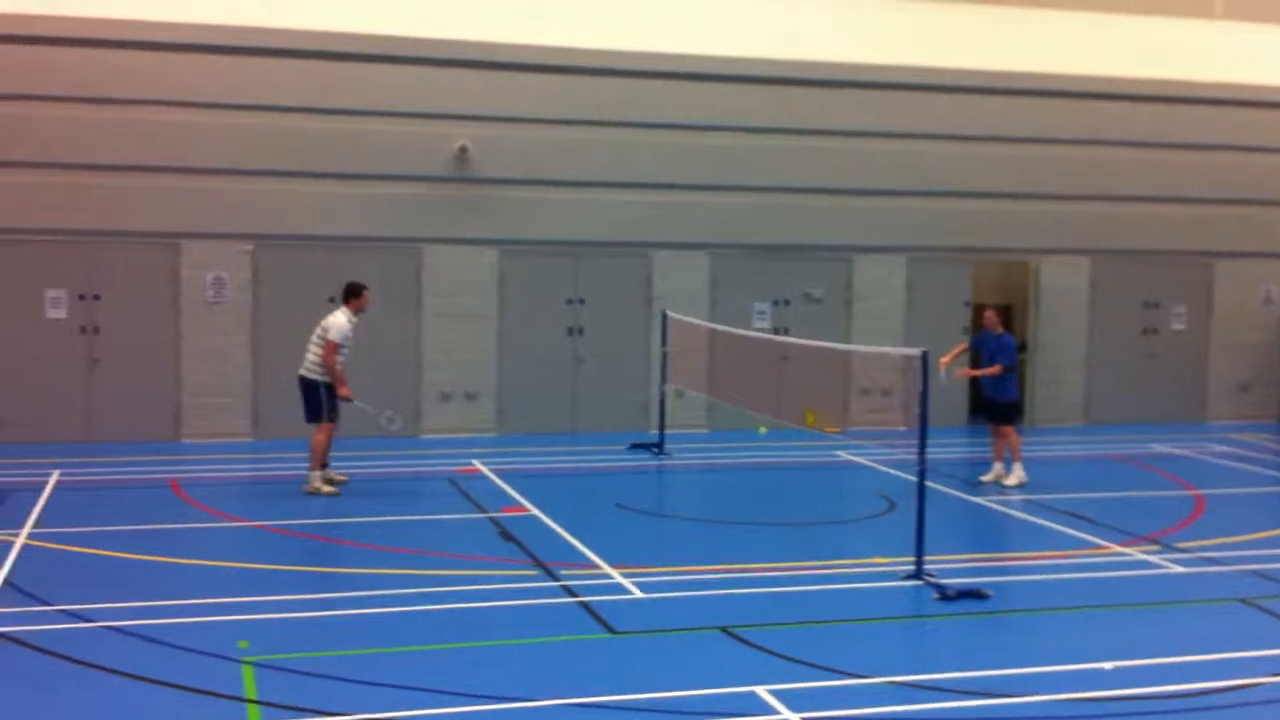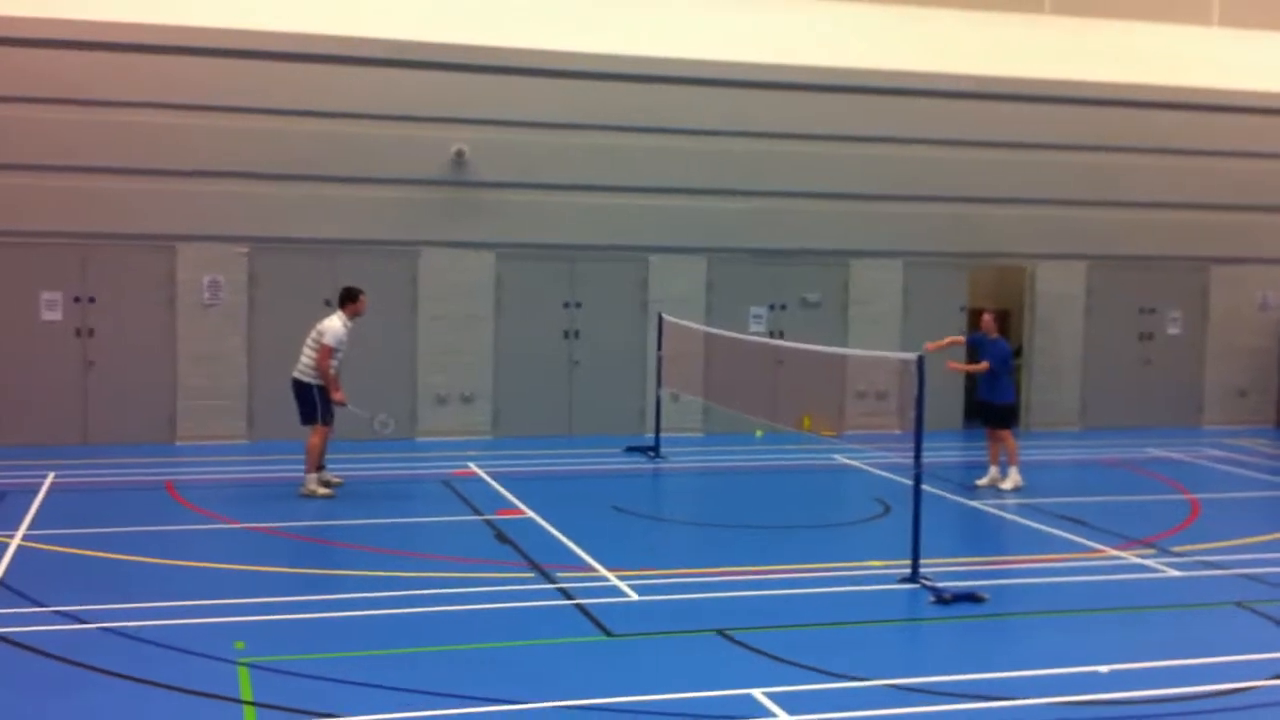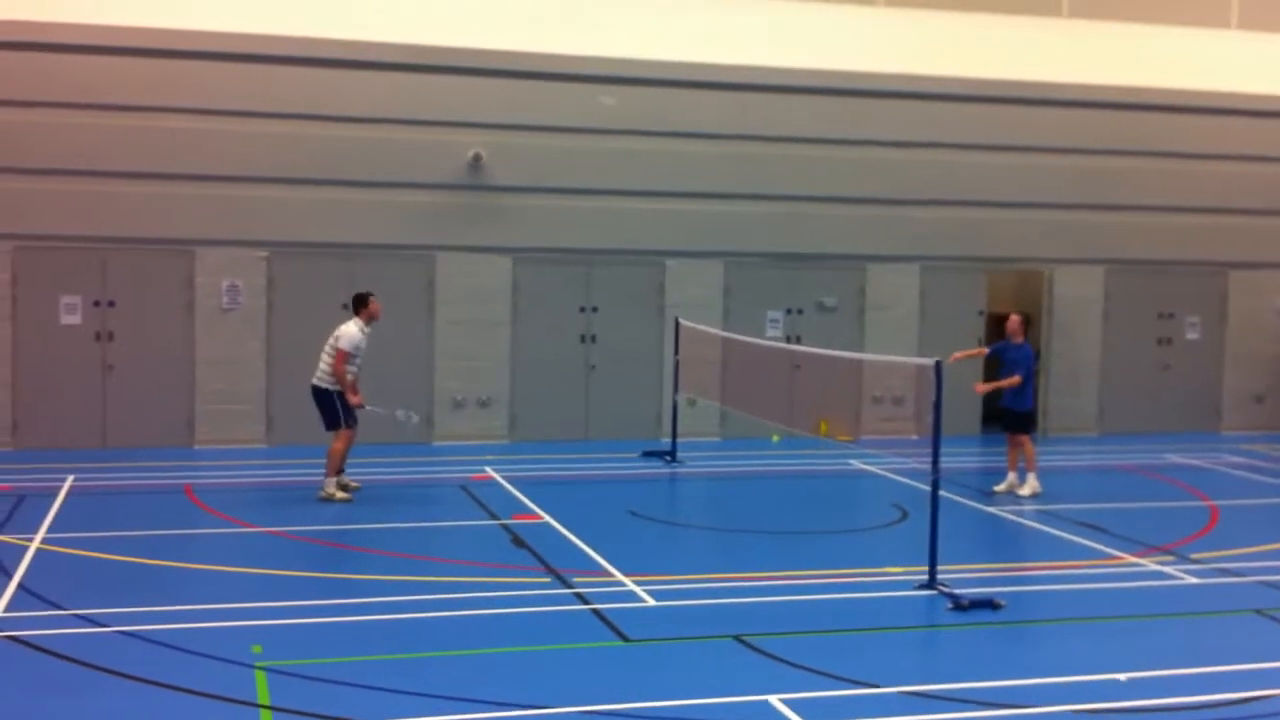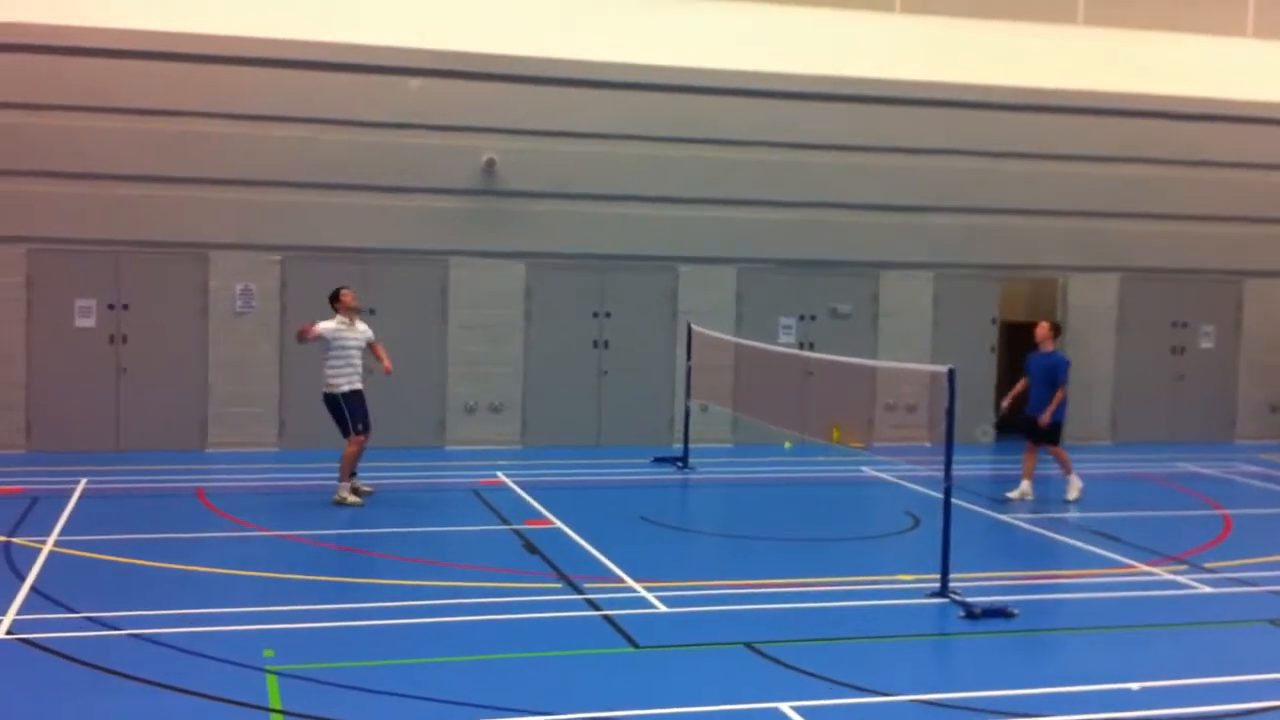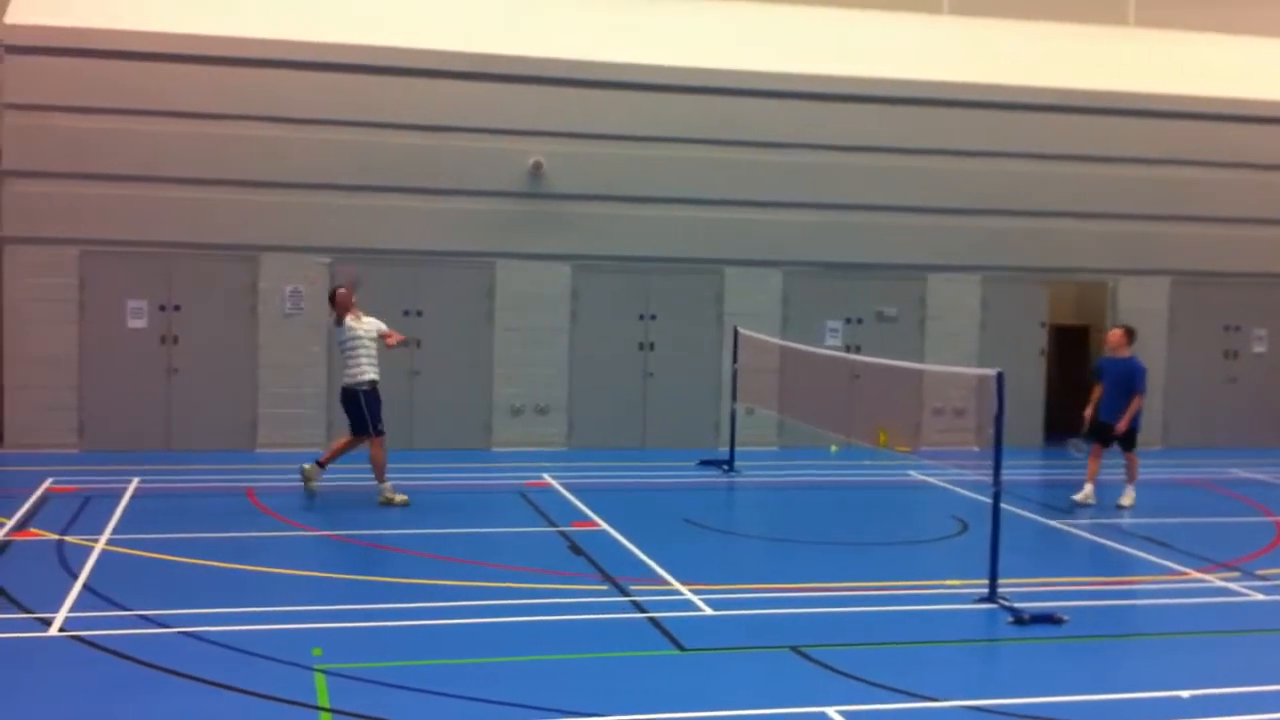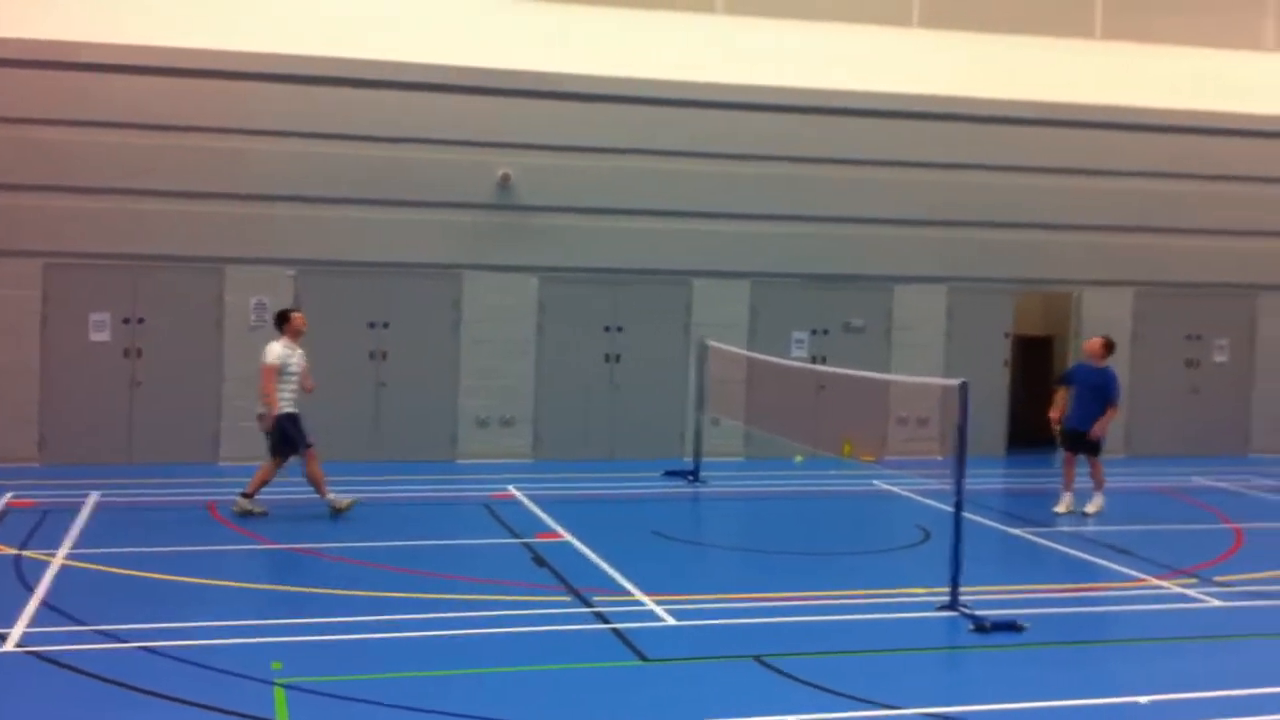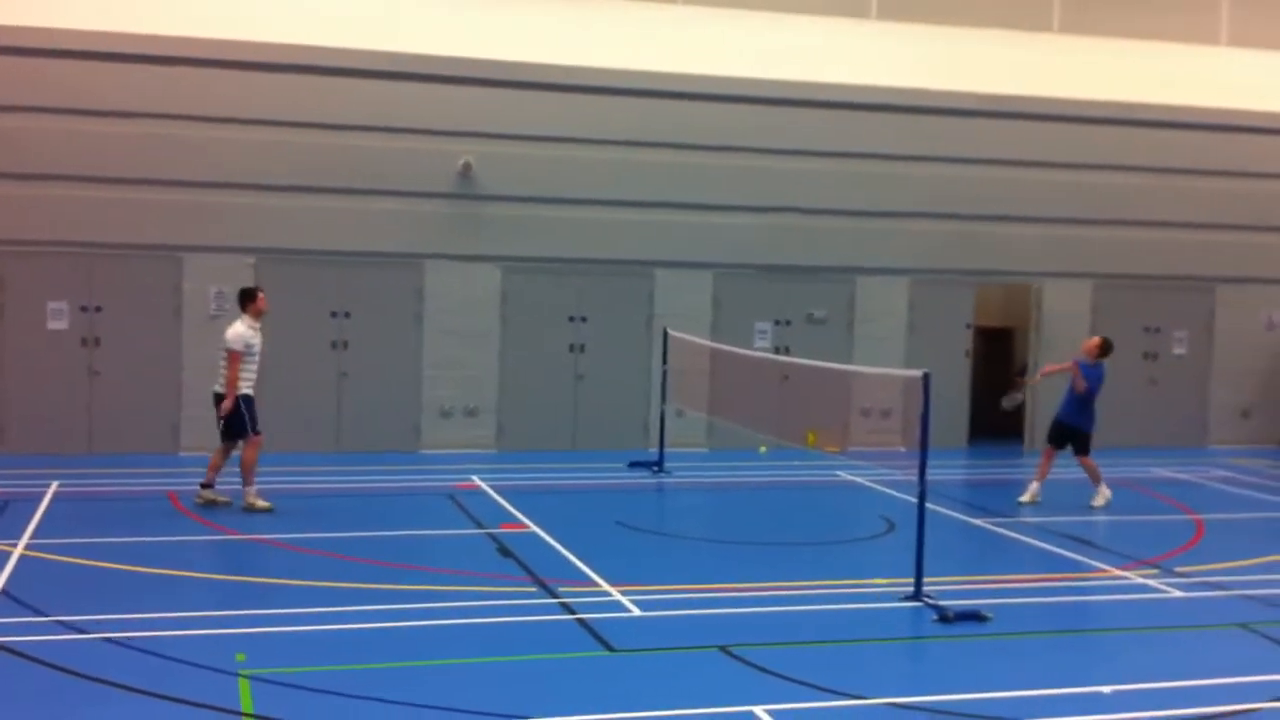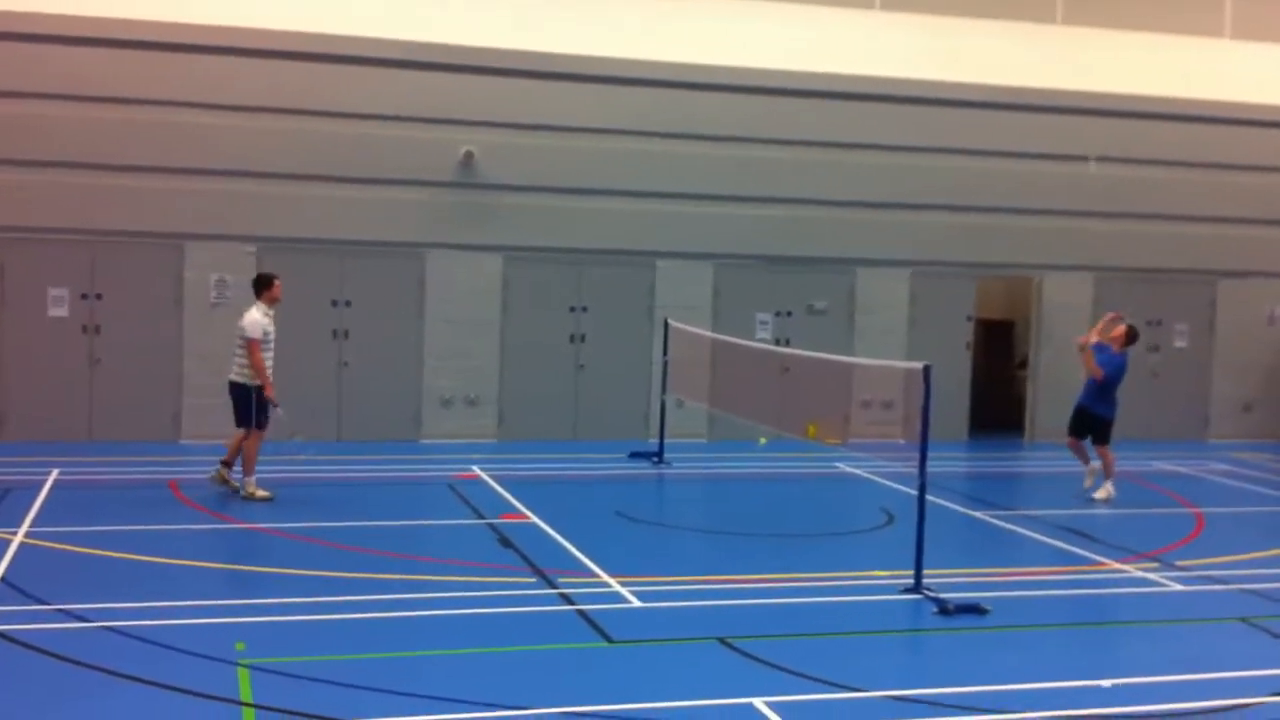
dt=0.4s
person 1, frame 1
left shoulder: (344, 321)
right shoulder: (340, 323)
right elbow: (328, 358)
left wrist: (344, 384)
right wrist: (339, 387)
left hip: (320, 380)
right hip: (317, 380)
left knee: (330, 425)
right knee: (324, 427)
left ankle: (324, 471)
right ankle: (314, 480)
person 1, frame 2
left shoulder: (340, 325)
right shoulder: (336, 327)
right elbow: (322, 362)
left wrist: (338, 389)
right wrist: (332, 392)
left hip: (314, 382)
right hip: (309, 382)
left knee: (326, 427)
right knee: (320, 429)
left ankle: (321, 473)
right ankle: (310, 483)
person 1, frame 3
left shoulder: (362, 332)
right shoulder: (352, 332)
right elbow: (338, 366)
left wrist: (355, 392)
right wrist: (349, 394)
left hip: (340, 389)
right hip: (327, 388)
left knee: (350, 432)
right knee: (344, 433)
left ankle: (340, 477)
right ankle: (329, 487)
person 1, frame 4
left shoulder: (363, 328)
right shoulder: (330, 327)
left elbow: (375, 346)
right elbow: (303, 337)
left wrist: (385, 360)
right wrist: (303, 333)
left hip: (355, 391)
right hip: (338, 393)
left knee: (362, 437)
right knee: (357, 439)
left ankle: (352, 481)
right ankle: (343, 491)
person 1, frame 5
left shoulder: (371, 322)
right shoulder: (344, 320)
left elbow: (395, 337)
right elbow: (342, 309)
left wrist: (397, 340)
right wrist: (342, 295)
left hip: (367, 387)
right hip: (357, 389)
left knee: (357, 437)
right knee: (377, 440)
left ankle: (315, 468)
right ankle: (386, 492)
person 1, frame 6
left shoulder: (298, 351)
right shoulder: (276, 351)
left elbow: (304, 378)
right elbow: (267, 382)
left wrist: (308, 385)
right wrist: (269, 413)
left hip: (286, 413)
right hip: (279, 415)
left knee: (278, 460)
right knee: (309, 454)
left ankle: (245, 499)
right ankle: (331, 500)
person 1, frame 7
left shoulder: (254, 330)
right shoulder: (239, 331)
right elbow: (232, 368)
right wrist: (229, 398)
left hip: (242, 395)
right hip: (233, 396)
left knee: (229, 444)
right knee: (253, 441)
left ankle: (206, 490)
right ankle: (250, 496)
person 1, frame 8
left shoulder: (265, 316)
right shoulder: (255, 319)
right elbow: (255, 357)
left wrist: (267, 385)
right wrist: (268, 387)
left hip: (254, 384)
right hip: (249, 385)
left knee: (249, 431)
right knee: (256, 433)
left ankle: (224, 469)
right ankle: (249, 485)
person 2, frame 1
left shoulder: (1008, 342)
right shoulder: (984, 336)
left elbow: (999, 369)
right elbow: (965, 346)
left wrist: (973, 373)
right wrist: (949, 357)
left hip: (1006, 394)
right hip: (990, 393)
left knee: (1008, 430)
right knee: (995, 430)
left ankle: (1018, 471)
right ankle: (998, 469)
person 2, frame 2
left shoulder: (1001, 347)
right shoulder: (981, 338)
left elbow: (984, 367)
right elbow: (958, 340)
left wrist: (960, 367)
right wrist: (936, 345)
left hip: (1003, 398)
right hip: (986, 397)
left knee: (1005, 434)
right knee: (991, 434)
left ankle: (1014, 475)
right ankle: (994, 472)
person 2, frame 3
left shoulder: (1026, 352)
right shoulder: (1006, 345)
left elbow: (1017, 379)
right elbow: (984, 351)
left wrist: (989, 386)
right wrist: (963, 354)
left hip: (1022, 404)
right hip: (1007, 402)
left knee: (1023, 440)
right knee: (1011, 440)
left ankle: (1032, 482)
right ankle: (1012, 478)
person 2, frame 4
left shoulder: (1059, 360)
right shoulder: (1033, 357)
left elbow: (1062, 390)
right elbow: (1025, 380)
left wrist: (1048, 412)
right wrist: (1009, 397)
left hip: (1051, 414)
right hip: (1032, 412)
left knee: (1052, 449)
right knee: (1030, 448)
left ankle: (1073, 481)
right ankle: (1025, 487)
person 2, frame 5
left shoulder: (1136, 367)
right shoulder: (1106, 362)
left elbow: (1139, 397)
left wrist: (1126, 420)
right wrist: (1090, 407)
left hip: (1126, 420)
right hip: (1104, 417)
left knee: (1128, 455)
right knee: (1095, 450)
left ankle: (1129, 491)
right ankle: (1088, 490)
person 2, frame 6
left shoulder: (1109, 377)
right shoulder: (1079, 369)
left elbow: (1113, 407)
right elbow: (1064, 387)
left wrist: (1101, 426)
right wrist: (1056, 408)
left hip: (1092, 428)
right hip: (1073, 424)
left knee: (1093, 461)
right knee: (1068, 458)
left ankle: (1098, 497)
right ankle: (1067, 498)
person 2, frame 7
left shoulder: (1096, 372)
right shoulder: (1085, 363)
left elbow: (1081, 390)
right elbow: (1068, 367)
left wrist: (1075, 371)
right wrist: (1049, 371)
left hip: (1081, 422)
right hip: (1063, 417)
left knee: (1083, 458)
right knee: (1049, 451)
left ankle: (1102, 490)
right ankle: (1034, 490)
person 2, frame 8
left shoulder: (1119, 361)
right shoulder: (1105, 349)
left elbow: (1096, 374)
right elbow: (1092, 337)
left wrist: (1085, 351)
right wrist: (1107, 319)
left hip: (1102, 411)
right hip: (1084, 405)
left knee: (1102, 448)
right knee: (1073, 442)
left ankle: (1108, 486)
right ankle: (1090, 468)
